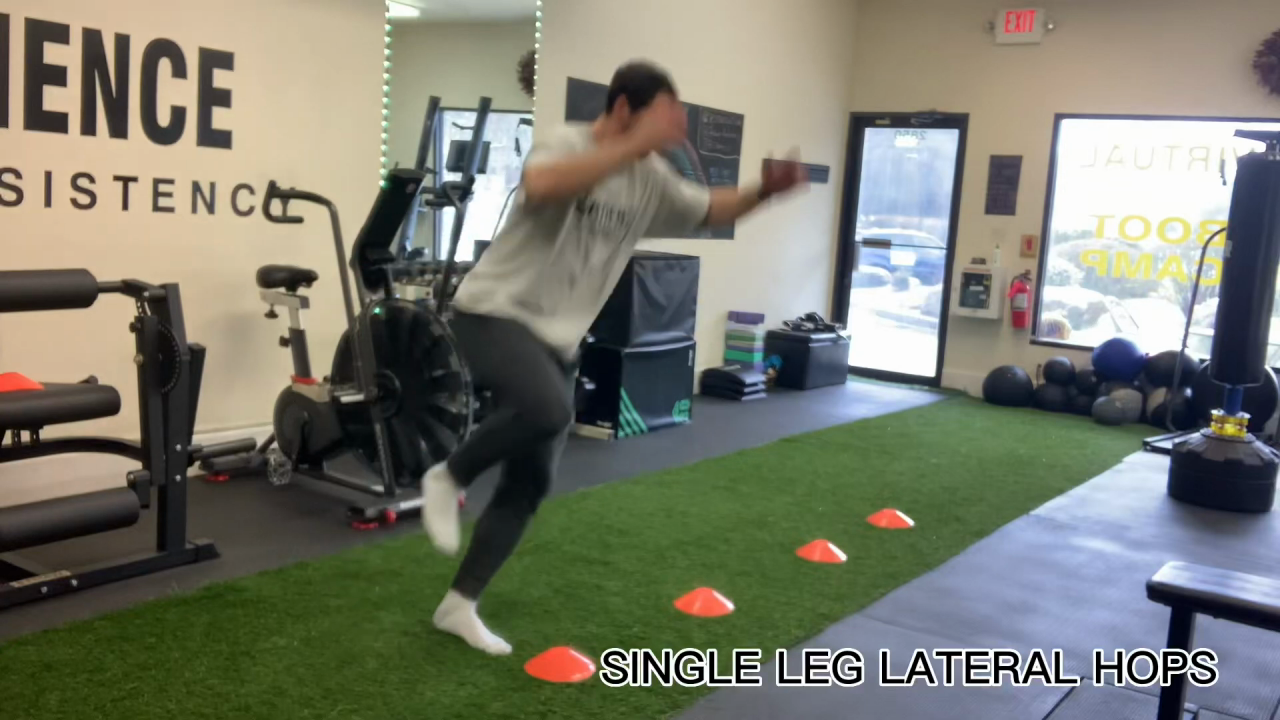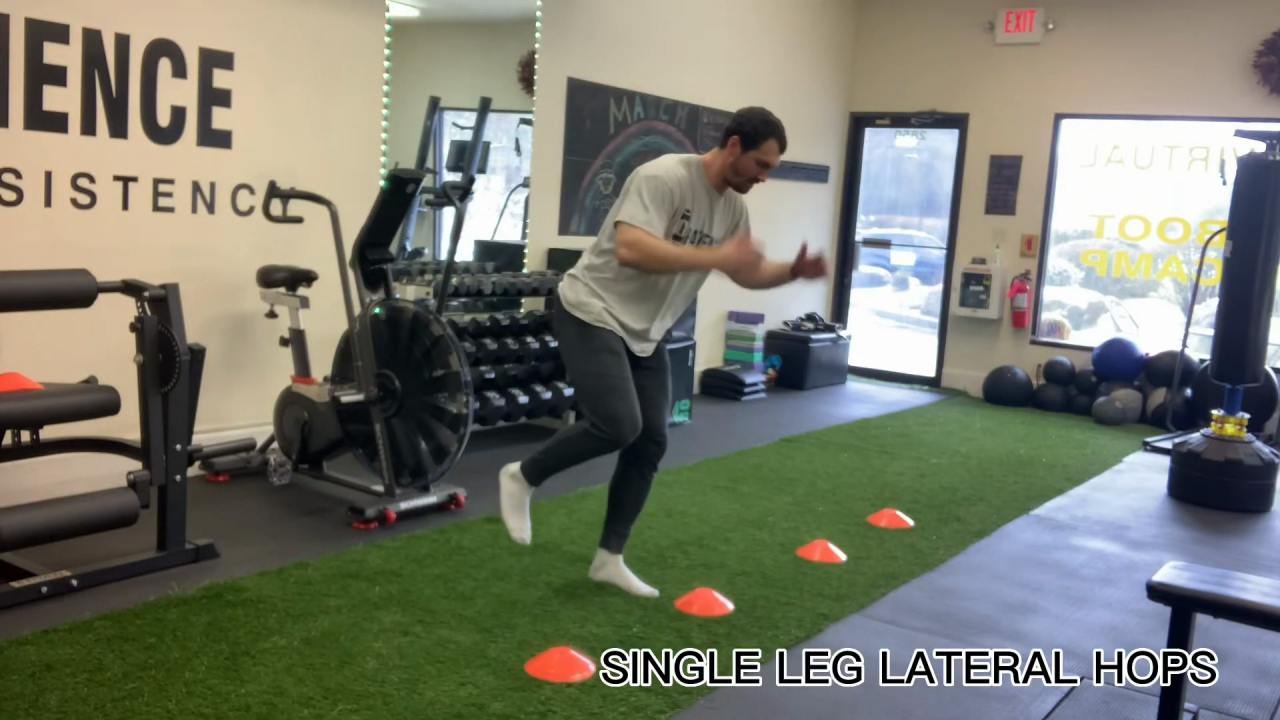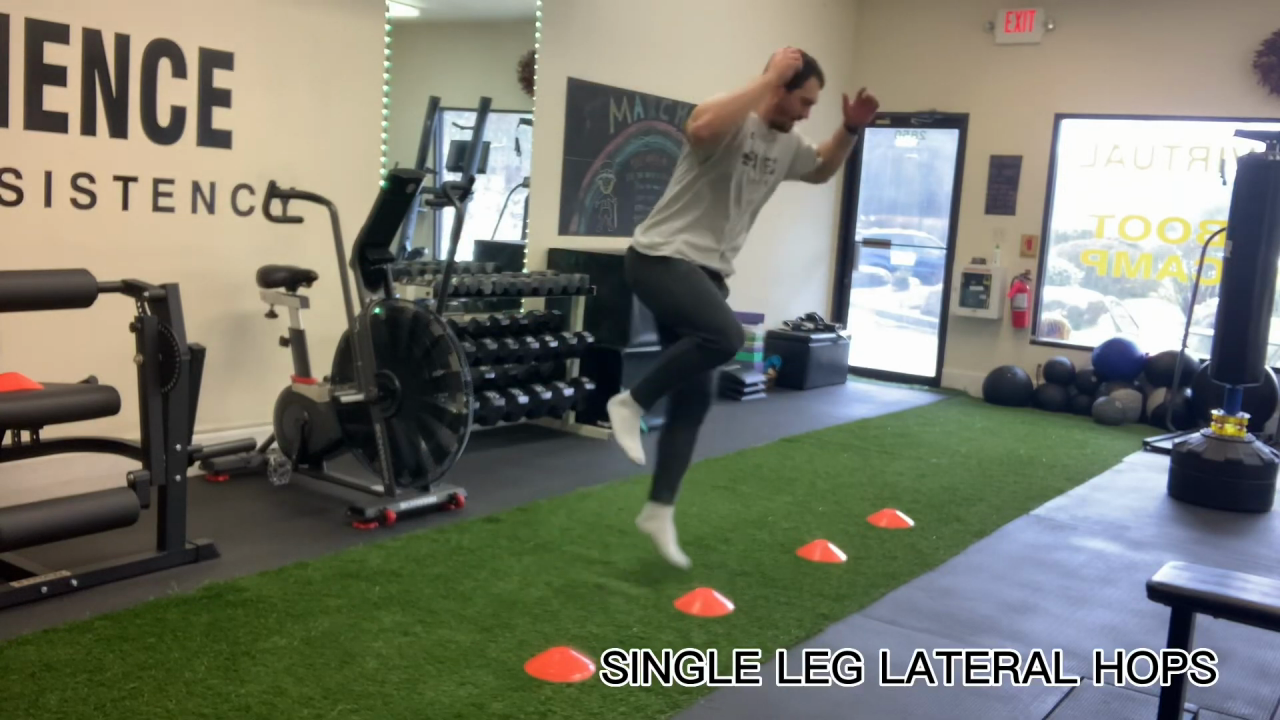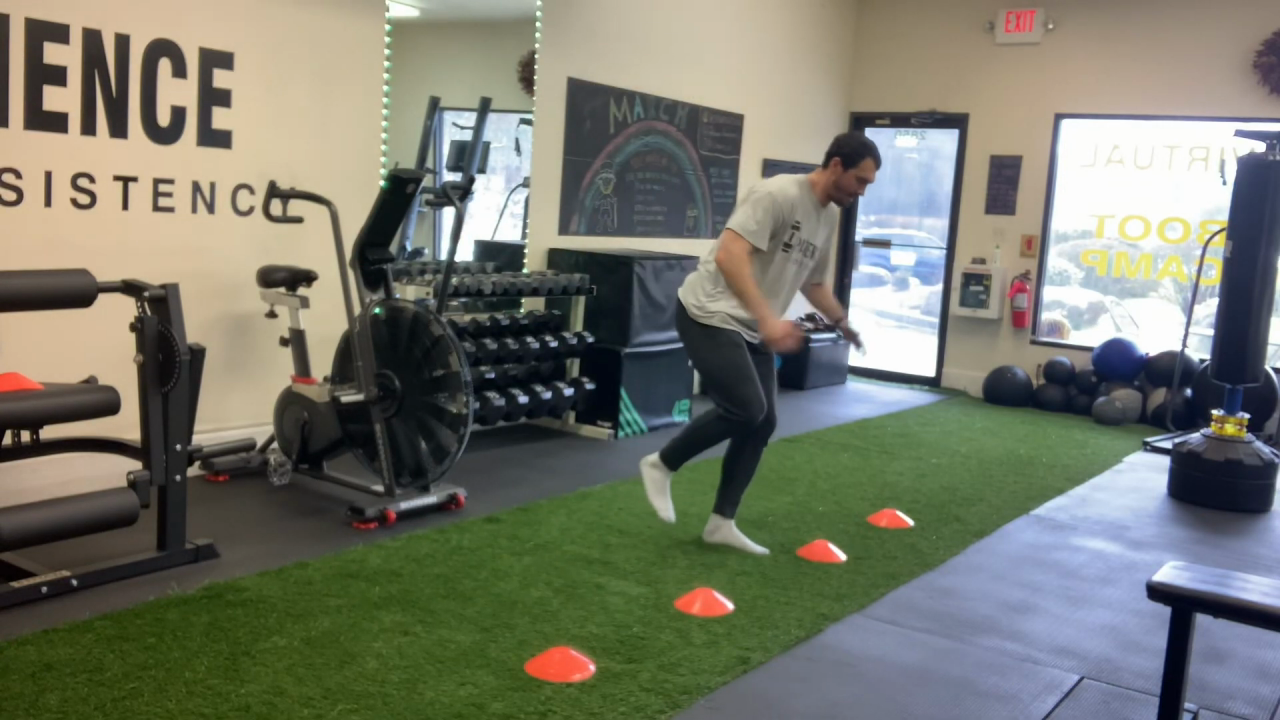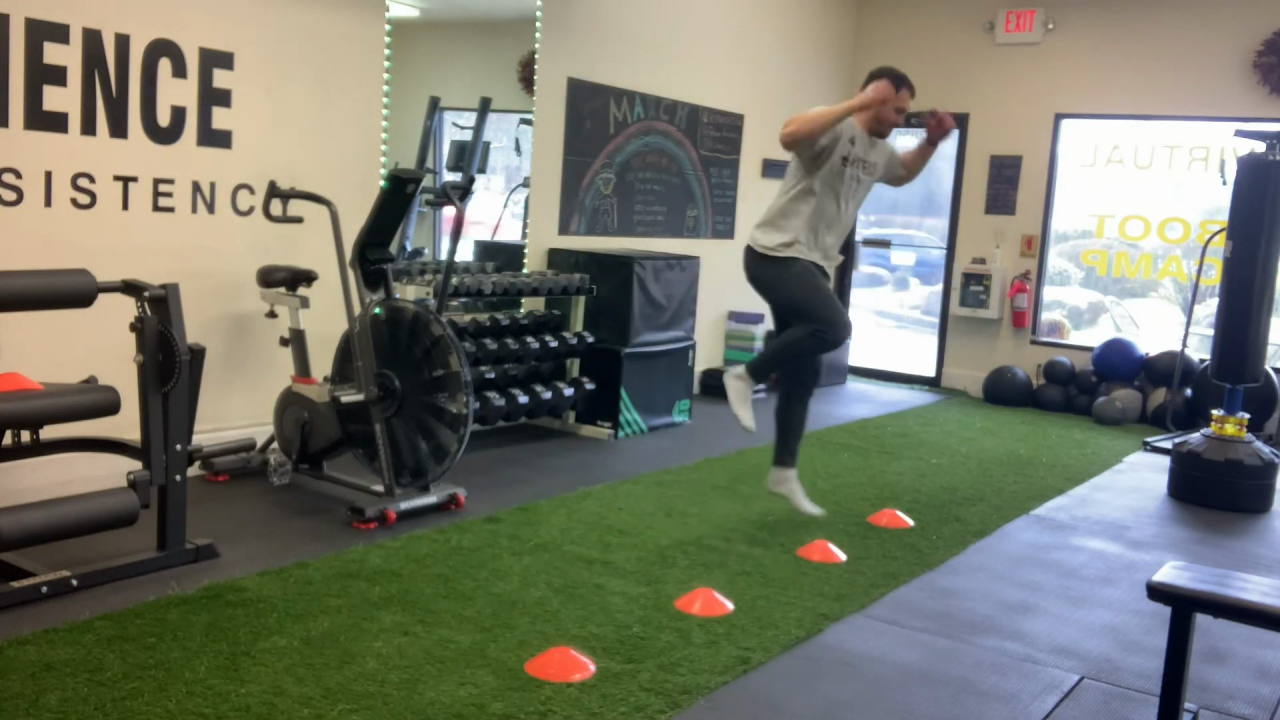
dt=1s
person 1, frame 1
left shoulder: (650, 179)
right shoulder: (566, 147)
left elbow: (709, 214)
right elbow: (539, 188)
left wrist: (765, 191)
right wrist: (631, 147)
left hip: (555, 335)
right hip: (495, 314)
left knee: (532, 476)
right knee: (547, 413)
left ankle: (461, 603)
right ankle: (449, 477)
person 1, frame 2
left shoulder: (731, 206)
right shoulder: (664, 178)
left elbow: (749, 273)
right elbow: (630, 248)
left wrist: (793, 270)
right wrist: (713, 258)
left hip: (644, 332)
right hip: (592, 314)
left knee: (649, 442)
right knee: (619, 426)
left ankle: (608, 559)
right ankle: (522, 476)
person 1, frame 3
left shoulder: (783, 142)
right shoulder: (732, 117)
left elbow: (823, 165)
right elbow: (703, 130)
left wrist: (850, 126)
right wrist: (769, 79)
left hip: (708, 269)
right hip: (664, 258)
left knee: (693, 398)
right knee: (724, 337)
left ankle: (658, 511)
right ankle: (632, 403)
person 1, frame 4
left shoulder: (830, 216)
right shoulder: (777, 195)
left elbow: (812, 280)
right elbow: (730, 254)
left wrist: (843, 324)
right wrist: (767, 317)
left hip: (751, 328)
right hip: (714, 318)
left knee: (761, 421)
right knee: (745, 409)
left ankle: (721, 522)
right ankle: (660, 465)
person 1, frame 5
left shoulder: (878, 147)
right shoulder: (830, 123)
left elbow: (903, 173)
right elbow: (790, 136)
left wrist: (933, 139)
right wrist: (856, 102)
left hip: (810, 264)
right hip: (777, 255)
left knee: (803, 372)
right knee: (833, 328)
left ankle: (784, 473)
right ankle: (746, 375)
